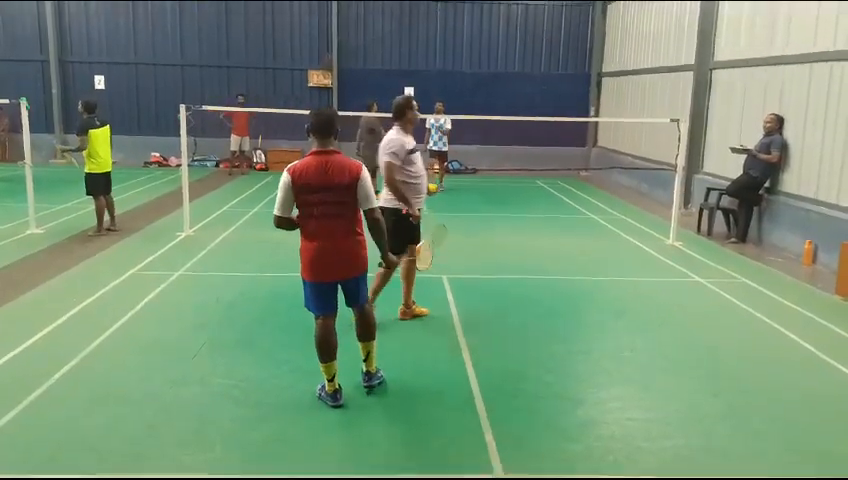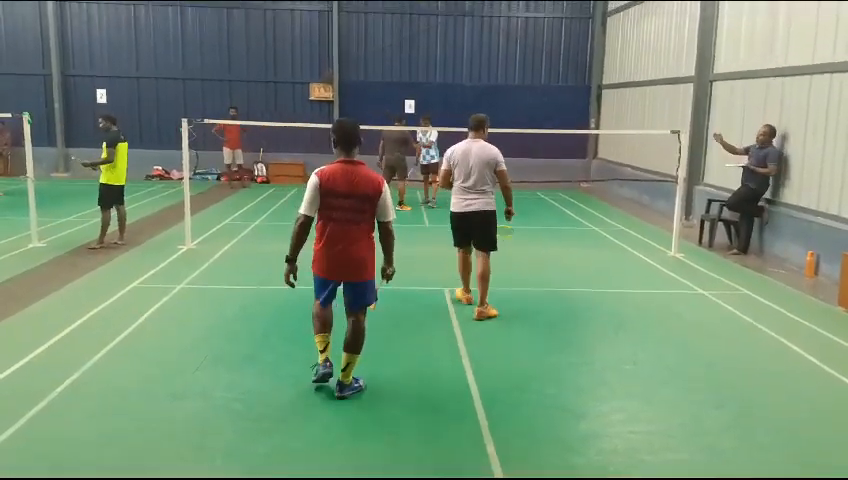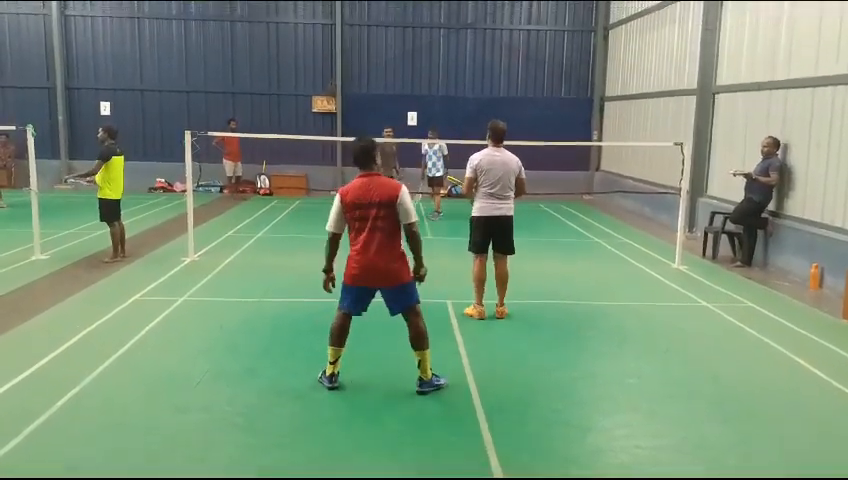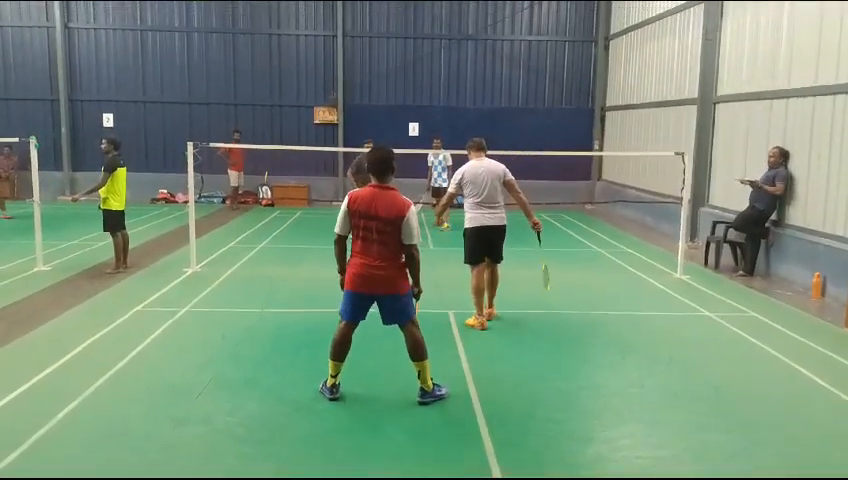
dt=1s
person 1, frame 1
left shoulder: (293, 172)
right shoulder: (356, 169)
left elbow: (280, 221)
right elbow: (374, 217)
right wrist: (385, 253)
left hip: (316, 257)
right hip: (352, 255)
left knee: (324, 318)
right knee: (362, 308)
left ankle: (332, 387)
right ankle: (370, 371)
person 1, frame 2
left shoulder: (320, 176)
right shoulder: (377, 182)
left elbow: (303, 222)
right elbow: (386, 228)
left wrist: (291, 260)
right wrist: (388, 262)
left hip: (326, 259)
right hip: (361, 261)
left knee: (322, 304)
right knee: (356, 316)
left ankle: (324, 361)
right ankle: (345, 380)
person 1, frame 3
left shoulder: (344, 193)
right shoulder: (397, 189)
left elbow: (333, 236)
right elbow: (412, 232)
left wrist: (328, 269)
right wrist: (419, 263)
left hip: (358, 269)
right hip: (393, 268)
left knee: (343, 315)
right knee: (414, 317)
left ankle: (331, 372)
right ankle: (425, 377)
person 1, frame 4
left shoulder: (352, 198)
right shoulder: (404, 206)
left elbow: (339, 240)
right elbow: (411, 251)
left wrist: (342, 271)
right wrist: (416, 283)
left hip: (358, 276)
right hip: (392, 279)
left knee: (345, 326)
right knee: (411, 327)
left ankle: (331, 384)
right ankle: (427, 387)
person 2, frame 1
left shoulder: (407, 138)
right shoulder: (395, 141)
right elbow: (390, 179)
left wrist: (426, 186)
right wrist: (410, 207)
left hip: (407, 206)
right hip: (398, 208)
left knee: (410, 254)
right knee: (394, 259)
left ankle: (407, 306)
right ankle: (368, 305)
person 2, frame 2
left shoulder: (453, 150)
right shoulder: (493, 151)
left elbow: (443, 182)
right elbow: (505, 184)
right wrist: (509, 205)
left hip: (459, 209)
right hip: (485, 210)
left knee: (463, 251)
right knee: (484, 256)
left ankle: (465, 292)
right ankle: (482, 306)
person 2, frame 3
left shoulder: (477, 158)
right shoulder: (514, 160)
left elbow: (467, 190)
right elbow: (521, 191)
left hip: (482, 214)
right hip: (505, 215)
left knee: (479, 260)
right knee: (501, 261)
left ankle: (478, 307)
right ankle: (500, 306)
person 2, frame 4
left shoulder: (463, 171)
right shoulder: (499, 167)
left elbow: (446, 201)
right elbow: (518, 194)
left wrist: (438, 217)
right wrist: (531, 217)
left hip: (475, 225)
right hip: (498, 223)
left knee: (477, 270)
right knee: (492, 266)
left ankle: (479, 317)
right ankle: (489, 308)
person 3, frame 1
left shoulder: (83, 125)
right shoulder: (104, 122)
left elbow: (82, 147)
left wrist: (67, 149)
left hip: (94, 167)
right hip: (106, 165)
left knee: (98, 197)
right knee: (107, 195)
left ankle: (100, 228)
right ankle: (113, 223)
person 3, frame 2
left shoulder: (110, 137)
right shoulder: (121, 136)
left elbow: (110, 158)
left wrist: (91, 163)
right wrist: (99, 165)
left hip: (109, 179)
right hip: (119, 178)
left knee: (105, 208)
right knee: (120, 206)
left ankle: (101, 240)
right ankle: (121, 237)
person 3, frame 3
left shoulder: (106, 150)
right shoulder: (118, 150)
left elbow: (94, 171)
left wrist: (74, 176)
right wrist: (96, 180)
left hip: (107, 193)
right hip: (116, 192)
left knee: (112, 223)
right knee: (118, 221)
left ankle: (115, 254)
right ankle: (122, 251)
person 3, frame 4
left shoulder: (110, 161)
right shoulder: (119, 160)
left elbow: (101, 184)
left wrist: (81, 195)
right wrist: (103, 200)
left hip: (111, 204)
right hip: (119, 202)
left knee: (115, 233)
right knee: (122, 231)
left ankle: (118, 265)
right ankle: (124, 262)
person 4, frame 1
left shoulder: (777, 139)
right shoulder: (766, 137)
left elbow: (774, 158)
left wrist: (755, 154)
right wrist: (748, 151)
left hip: (756, 175)
right hip: (751, 174)
left knee: (731, 189)
right knee: (745, 205)
left ankle: (757, 199)
right ankle: (740, 236)
person 4, frame 2
left shoulder: (772, 152)
right shoulder: (754, 147)
left elbow: (772, 171)
right elbow: (735, 150)
left wrist: (753, 168)
right wrist: (721, 141)
left hip: (756, 187)
right hip: (748, 185)
left knee: (731, 203)
right knee: (745, 216)
left ankle: (759, 210)
right ankle: (741, 248)
person 4, frame 3
left shoulder: (775, 162)
right shoulder: (765, 160)
left elbow: (774, 181)
left wrist: (754, 177)
right wrist: (746, 175)
left hip: (758, 199)
right hip: (752, 198)
left knee: (735, 217)
right knee: (749, 229)
left ankle: (764, 223)
right ankle: (745, 260)
person 4, frame 4
left shoulder: (781, 172)
right shoulder: (771, 170)
left elbow: (779, 191)
left wrist: (760, 185)
right wrist: (752, 184)
left hip: (762, 208)
right hip: (756, 207)
left knee: (737, 224)
right knee: (752, 239)
left ankle: (765, 232)
right ankle: (748, 270)
